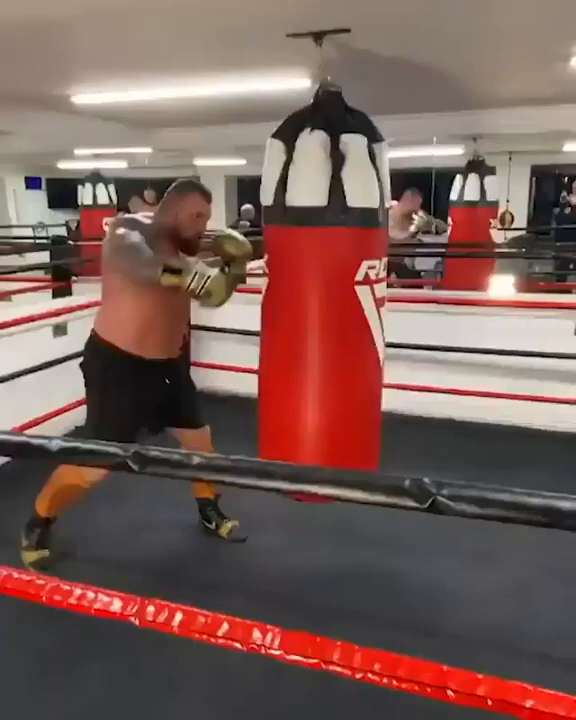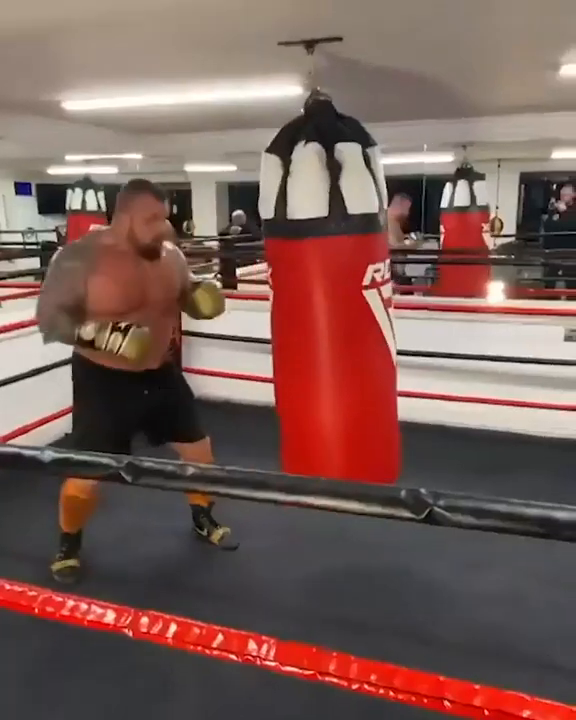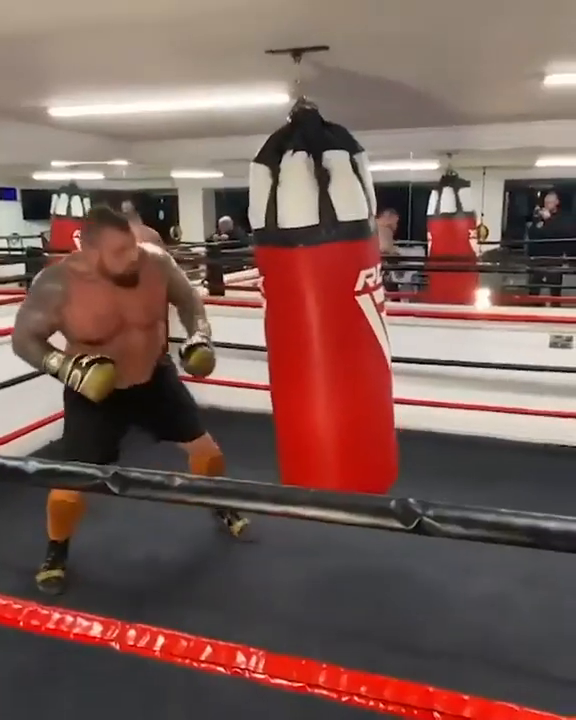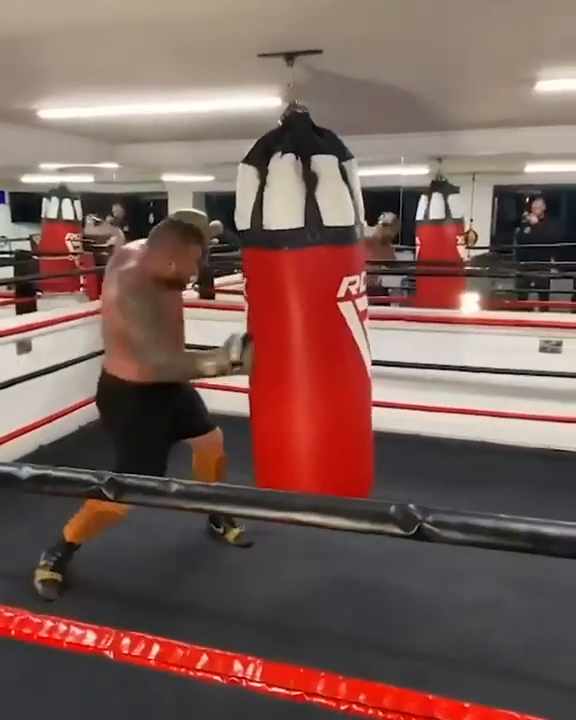
dt=0.3s
person 1, frame 1
left shoulder: (183, 250)
right shoulder: (133, 231)
left elbow: (215, 293)
right elbow: (134, 262)
left wrist: (232, 265)
right wrist: (192, 278)
left hip: (166, 363)
right hip: (116, 363)
left knee: (199, 438)
right knee: (98, 462)
left ankle: (209, 510)
right ankle: (39, 524)
person 1, frame 2
left shoulder: (170, 256)
right shoulder: (81, 256)
left elbow: (188, 301)
right elbow: (48, 318)
left wrist: (205, 300)
right wrist: (103, 335)
left hip: (159, 372)
right hip: (102, 378)
left knee: (198, 449)
right knee: (88, 474)
left ankle: (202, 518)
right ankle: (69, 542)
person 1, frame 3
left shoulder: (155, 262)
right shoulder: (57, 284)
left elbow: (186, 301)
right elbow: (23, 339)
left wrist: (199, 338)
right wrist: (68, 367)
left hip: (153, 377)
right hip: (97, 391)
left knee: (203, 445)
left ankle: (224, 510)
right ankle: (55, 553)
person 1, frame 4
left shoulder: (142, 252)
right shoulder: (137, 293)
left elbow: (185, 257)
right elbow: (165, 364)
left wrist: (189, 229)
right wrist: (226, 360)
left hip: (166, 383)
right hip: (133, 395)
left knee: (211, 440)
left ankle: (217, 518)
right ankle: (59, 553)
